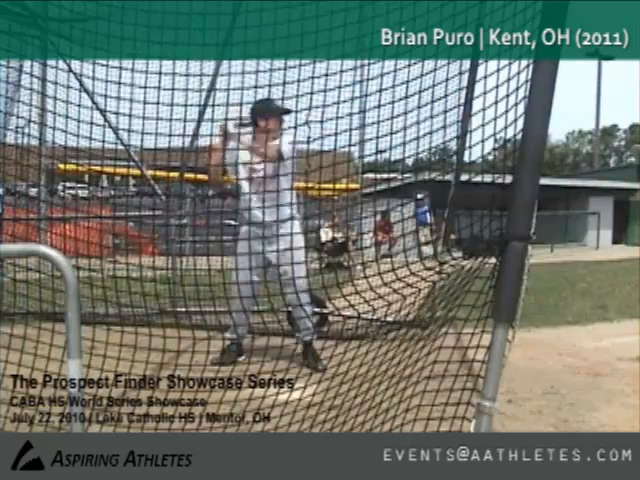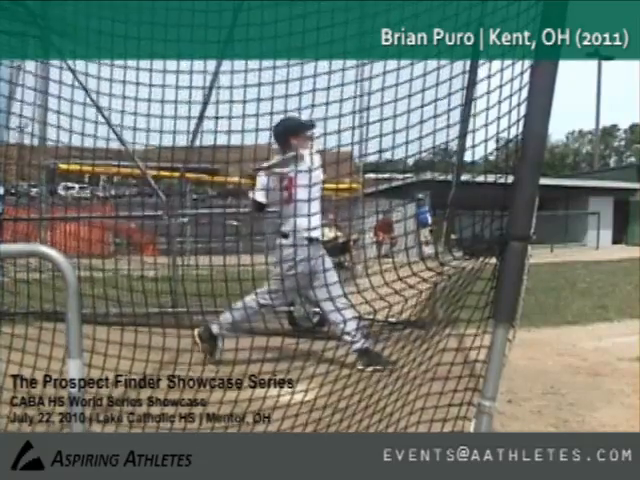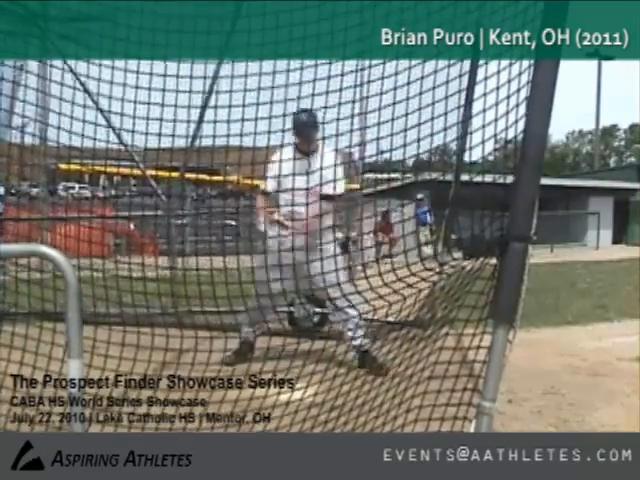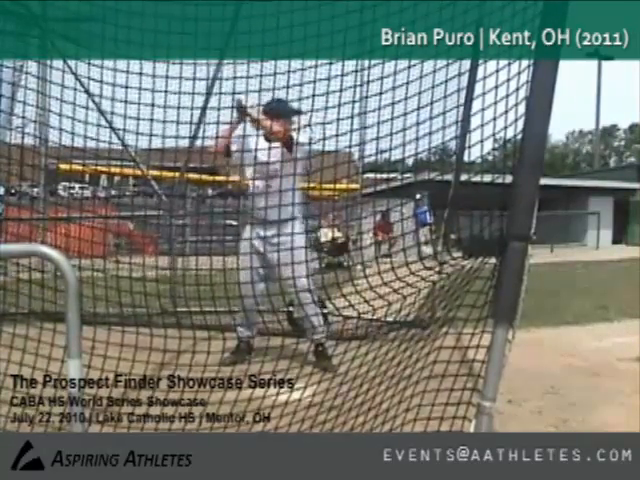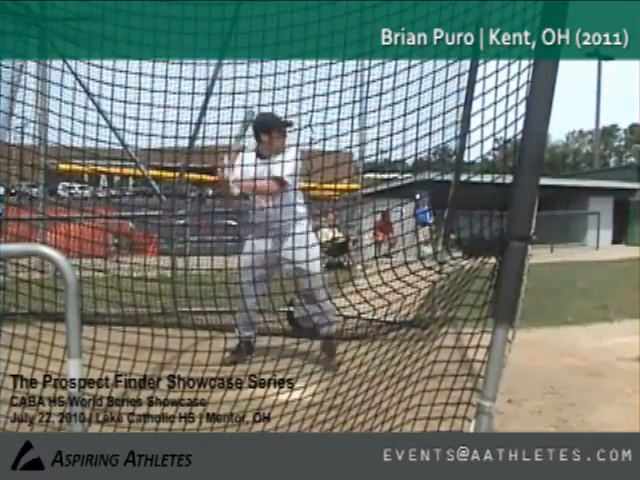
dt=1s
person 1, frame 1
left shoulder: (286, 143)
right shoulder: (239, 146)
left elbow: (269, 154)
right elbow: (214, 171)
left wrist: (237, 138)
right wrist: (223, 139)
left hip: (285, 227)
right hip: (252, 228)
left knee: (297, 286)
right knee: (242, 287)
left ankle: (308, 346)
right ankle: (235, 343)
person 1, frame 2
left shoulder: (268, 170)
right shoulder: (312, 159)
left elbow: (258, 207)
right hip: (299, 244)
left knee: (333, 296)
right knee: (269, 297)
left ankle: (362, 349)
right ankle: (212, 333)
person 1, frame 3
left shoulder: (330, 158)
right shoulder: (280, 158)
left elbow: (329, 200)
right elbow: (265, 195)
left wrist: (308, 225)
right wrist: (264, 217)
left hip: (319, 236)
right hip: (282, 235)
left knee: (340, 293)
right knee: (263, 289)
left ankle: (363, 351)
right ankle: (247, 342)
person 1, frame 4
left shoulder: (297, 145)
right shoulder: (250, 142)
left elbow: (279, 135)
right elbow: (219, 148)
left wrist: (253, 114)
right wrist: (239, 121)
left hip: (288, 228)
right hip: (256, 227)
left knee: (302, 288)
right knee: (248, 288)
left ankle: (320, 345)
right ankle: (245, 342)
person 1, frame 5
left shoulder: (291, 156)
right shoulder: (244, 160)
left elbow: (272, 188)
right elbow: (232, 193)
left wrist: (241, 185)
left hip: (295, 229)
right hip: (260, 232)
left knee: (311, 283)
right knee: (248, 288)
left ankle: (327, 338)
right ankle: (245, 342)
